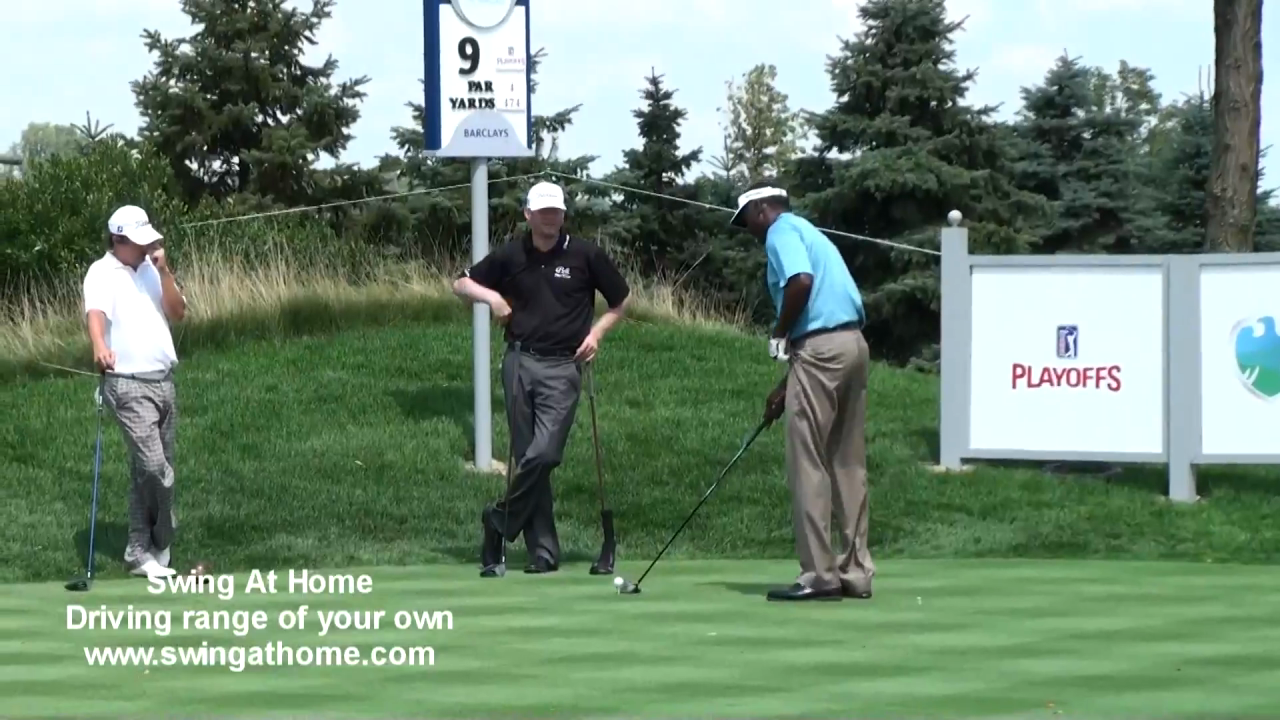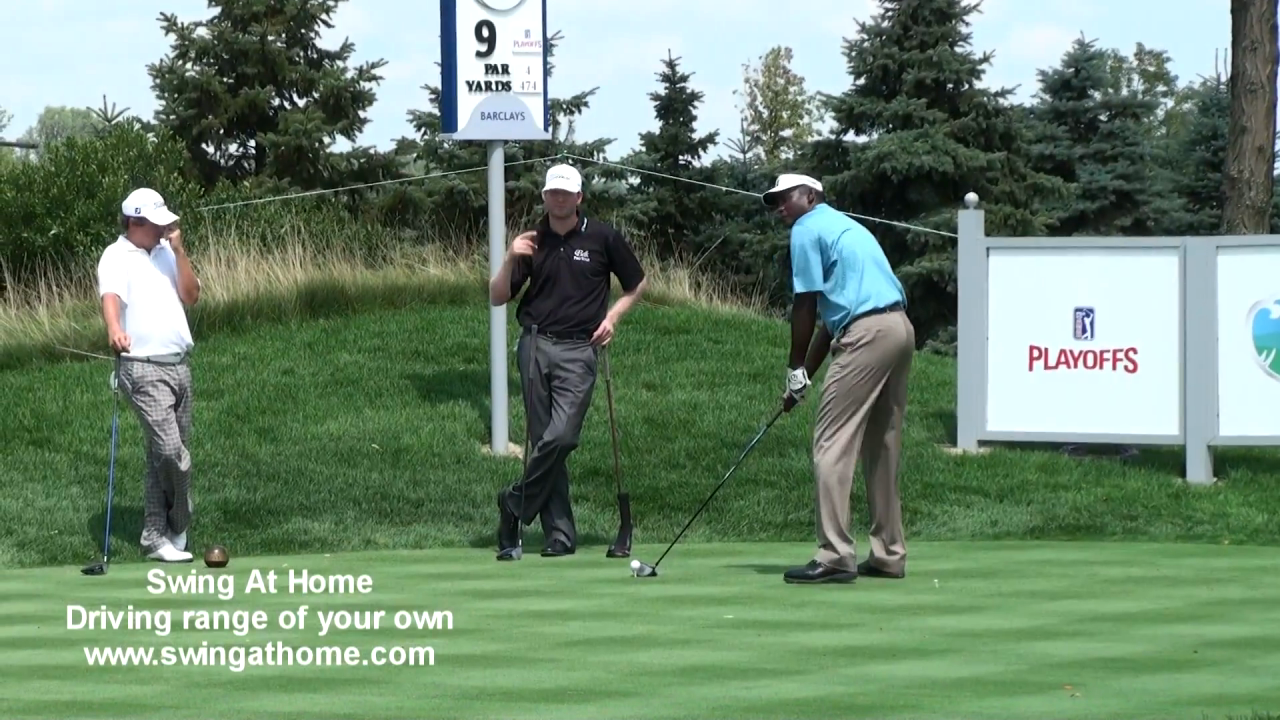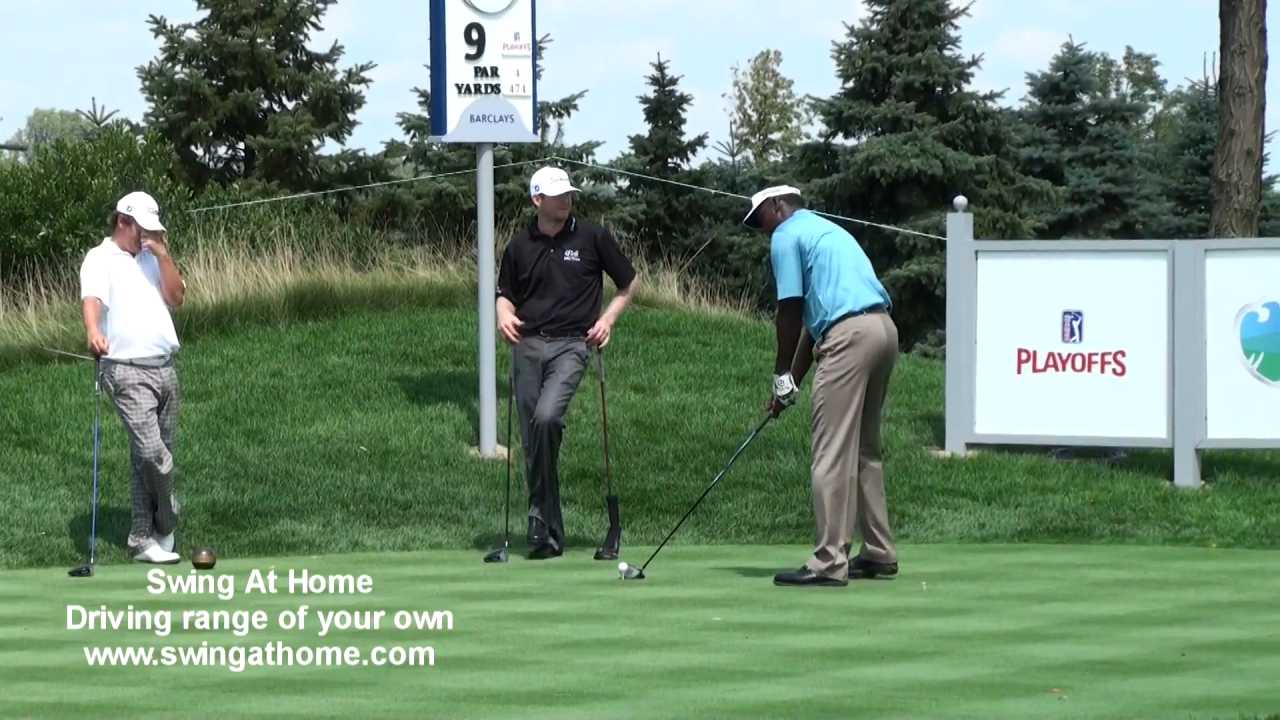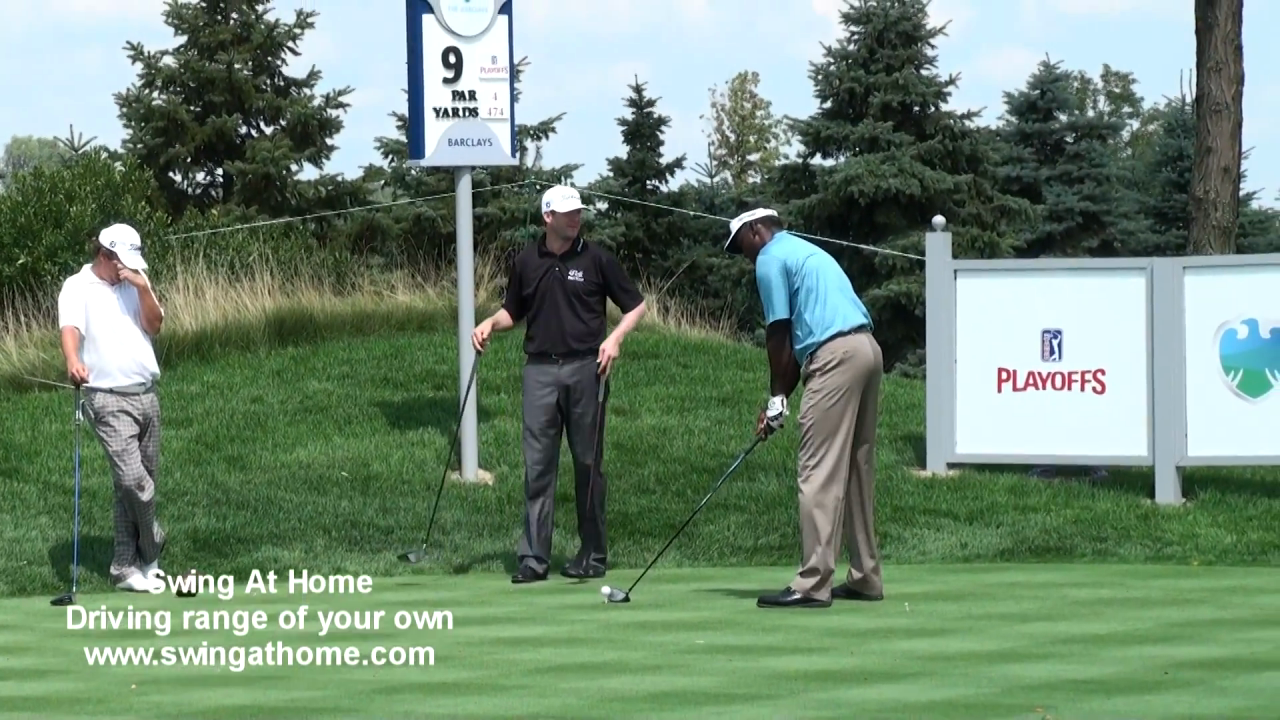
dt=0.7s
person 1, frame 1
right shoulder: (805, 232)
left elbow: (802, 282)
left wrist: (778, 336)
right wrist: (786, 385)
left hip: (822, 350)
right hip: (851, 344)
left knee: (808, 466)
right knee: (847, 466)
person 1, frame 2
right shoulder: (841, 226)
left elbow: (806, 306)
left wrist: (795, 371)
right wrist: (807, 374)
left hip: (868, 333)
right hip: (897, 328)
left knee: (832, 444)
right knee: (882, 447)
person 1, frame 3
right shoulder: (825, 230)
left elbow: (790, 312)
left wrist: (782, 376)
right wrist: (794, 380)
left hip: (850, 335)
right hip: (881, 328)
left knee: (832, 452)
right knee: (862, 447)
person 1, frame 4
right shoulder: (803, 251)
left elbow: (778, 335)
left wrist: (776, 399)
right wrist: (782, 398)
left hip: (837, 356)
right hip: (865, 349)
left knee: (819, 472)
right knee: (855, 470)
person 2, frame 1
left shoulder: (585, 254)
right shoulder: (510, 255)
left elbow: (621, 300)
right elbow: (462, 283)
left wrist: (596, 333)
right wrist: (490, 296)
left hip: (562, 366)
right hip: (519, 362)
left knee: (544, 454)
right knee: (527, 457)
left ankle: (499, 521)
right ankle: (542, 551)
person 2, frame 2
left shoulder: (603, 236)
right shoulder: (531, 241)
left elbow: (637, 283)
right elbow: (497, 297)
left wrist: (613, 317)
right wrist: (511, 258)
left hip: (578, 349)
right hip: (535, 345)
left knee: (561, 436)
right knee: (544, 439)
left ankle: (516, 503)
right ankle: (560, 533)
person 2, frame 3
left shoulder: (592, 236)
right shoulder: (519, 245)
left elbow: (628, 282)
right elbow: (505, 295)
left wrist: (607, 319)
right wrist: (504, 316)
left hip: (571, 344)
right hip: (528, 346)
left knee: (547, 418)
right knee: (534, 436)
left ankle: (539, 511)
right ankle: (550, 535)
person 2, frame 4
left shoulder: (598, 258)
right shoulder: (526, 260)
left elbow: (636, 305)
right elbow: (513, 311)
left wrist: (615, 337)
right wrist: (490, 322)
left hip: (586, 369)
right hip: (540, 370)
left knee: (588, 463)
right knee: (538, 464)
left ankle: (592, 554)
person 3, frame 1
left shoulder: (153, 269)
right shoulder: (101, 273)
left elbow: (177, 313)
right elbow: (95, 312)
left wrist: (164, 271)
right wrist: (99, 346)
left hip: (163, 380)
right hip: (129, 384)
left knee: (149, 469)
right knee: (154, 467)
left ankle: (141, 551)
right ankle: (157, 548)
person 3, frame 2
left shoulder: (167, 252)
right shoulder: (116, 257)
left elbow: (191, 296)
right elbow: (110, 295)
left wrist: (179, 251)
right wrist: (114, 329)
left hip: (178, 364)
right hip: (143, 368)
left knee: (164, 453)
right knee: (169, 450)
left ankle: (157, 535)
right ankle: (177, 528)
person 3, frame 3
left shoulder: (153, 255)
right shoulder: (100, 259)
left elbow: (176, 298)
right elbow: (91, 298)
left wrist: (163, 255)
right wrist: (93, 331)
left hip: (164, 367)
right hip: (128, 371)
left knee: (155, 453)
right knee: (150, 452)
left ankle: (144, 537)
right ankle: (165, 525)
person 3, frame 4
left shoulder: (136, 281)
right shoulder: (77, 287)
left elbow: (154, 326)
right elbow: (70, 328)
left wrist: (143, 288)
right wrist: (73, 361)
left hip: (146, 394)
right hip: (108, 399)
left knee: (141, 480)
right knee: (132, 479)
left ankle: (126, 565)
right ankle: (152, 552)
